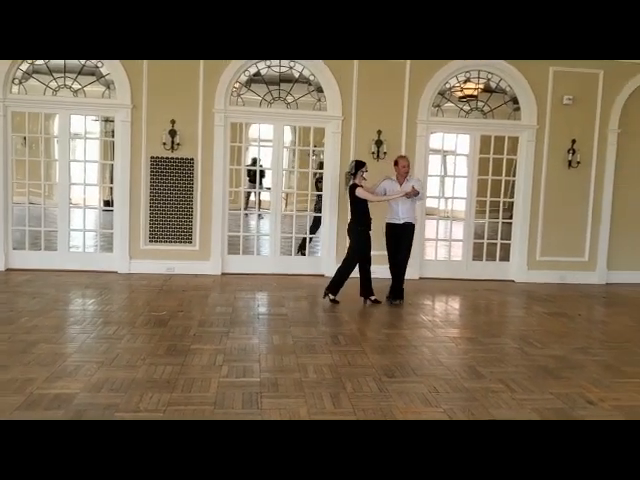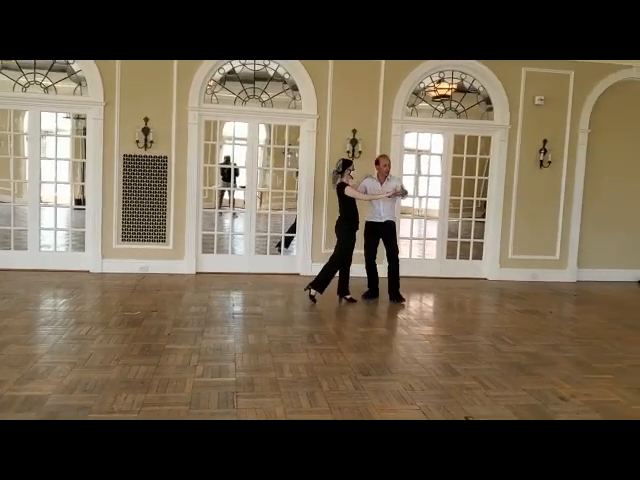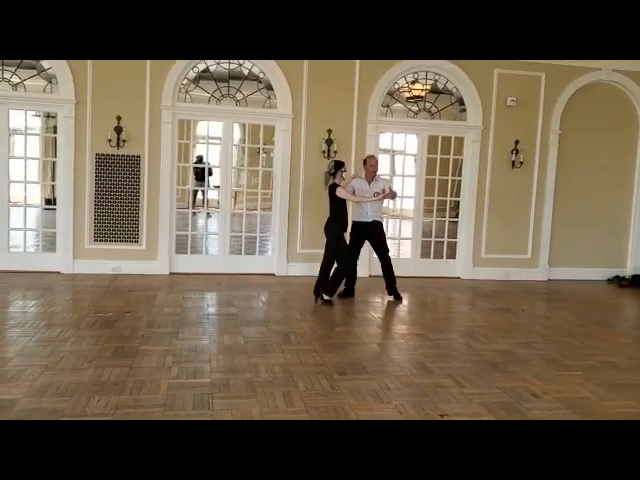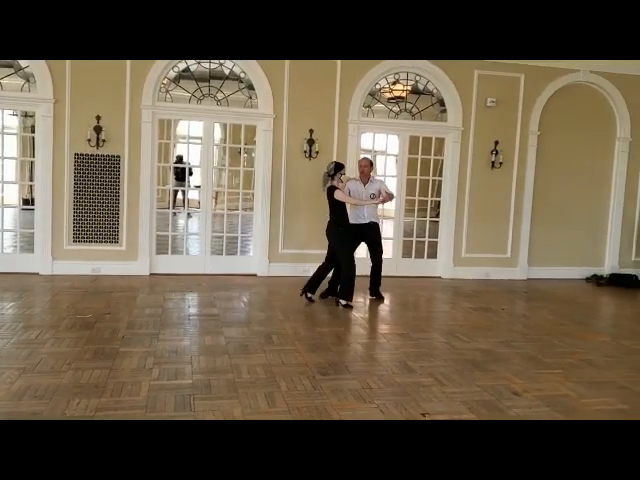
dt=0.3s
person 1, frame 1
left shoulder: (415, 182)
right shoulder: (387, 183)
left elbow: (421, 196)
right elbow: (374, 195)
left wrist: (415, 193)
left hip: (408, 225)
right hip: (391, 225)
left knee: (402, 259)
right knee: (393, 260)
left ankle: (394, 293)
right ankle: (397, 292)
person 1, frame 2
left shoulder: (395, 181)
right shoulder: (368, 181)
left elbow: (402, 192)
left wrist: (403, 192)
left hip: (389, 223)
right hip: (372, 223)
left knee: (393, 257)
right knee: (369, 258)
left ankle: (394, 293)
right ankle: (373, 290)
person 1, frame 3
left shoulder: (383, 182)
right shoulder: (356, 181)
left elbow: (391, 193)
left wrist: (392, 194)
left hip: (375, 224)
right hip: (358, 223)
left knee: (384, 257)
right knee: (352, 257)
left ankle: (392, 289)
right ankle: (349, 289)
person 1, frame 4
left shoulder: (378, 184)
right shoulder: (351, 183)
left elbow: (387, 193)
left wrist: (388, 197)
left hip: (372, 226)
right hip: (355, 225)
left knee: (377, 259)
left ankle: (374, 290)
right ankle: (331, 288)
person 2, frame 1
left shoulder: (359, 187)
right shoulder: (355, 188)
left elbow: (372, 191)
right elbow: (375, 198)
right wrist: (397, 195)
left hip: (361, 229)
right hip: (358, 229)
left knee: (365, 262)
right knee: (351, 261)
left ankle: (367, 294)
right ankle: (331, 291)
person 2, frame 2
left shoulder: (344, 186)
right shoulder: (344, 187)
left elbow: (357, 190)
right elbow: (365, 197)
right wrist: (385, 194)
left hip: (347, 227)
right hip: (345, 227)
left knee: (345, 261)
right knee: (337, 260)
left ankle: (343, 293)
right ankle: (314, 287)
person 2, frame 3
left shoulder: (335, 187)
right shoulder: (336, 188)
left elbow: (351, 196)
right elbow: (355, 199)
right wrist: (377, 198)
left hip: (334, 228)
right hip: (334, 229)
left knee: (329, 260)
right knee: (345, 262)
left ankle: (320, 292)
right ankle: (326, 292)
person 2, frame 4
left shoulder: (333, 189)
right shoulder: (334, 191)
left elbow: (349, 200)
right elbow: (354, 202)
right wrist: (376, 201)
left hip: (337, 230)
right hip: (337, 231)
left knee: (330, 262)
right knee: (348, 265)
left ankle: (309, 290)
right ankle: (344, 298)
